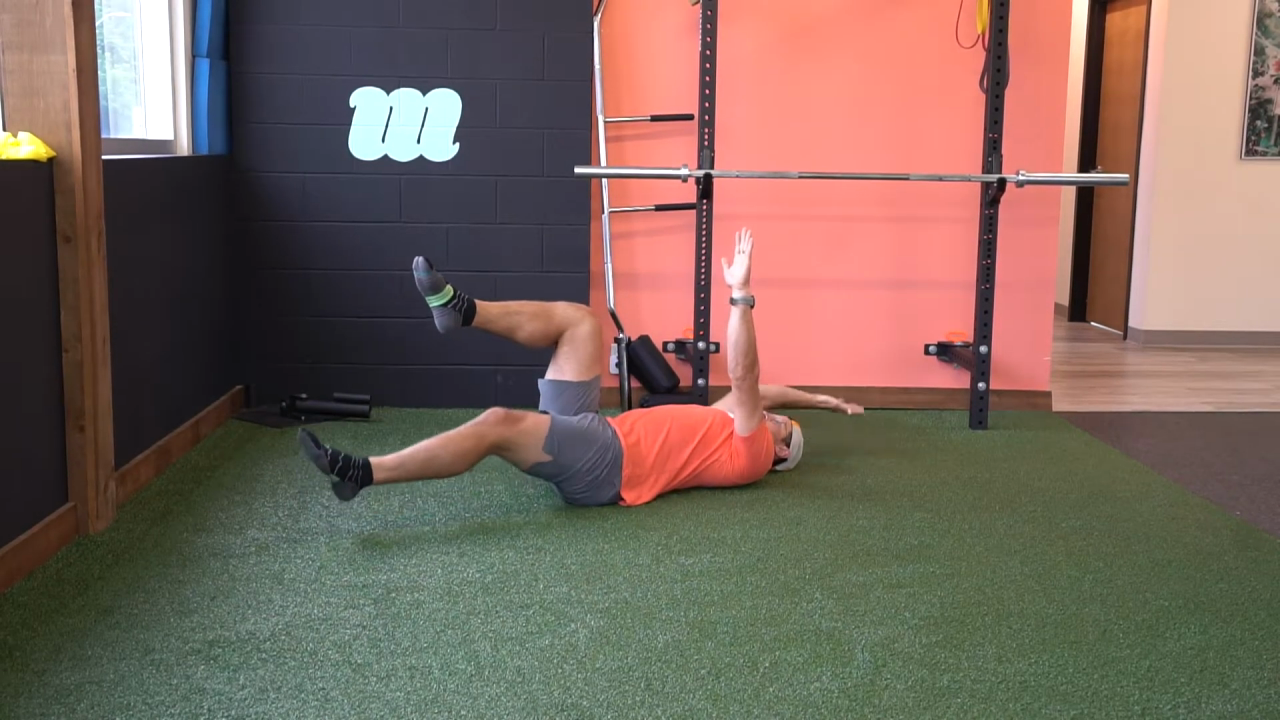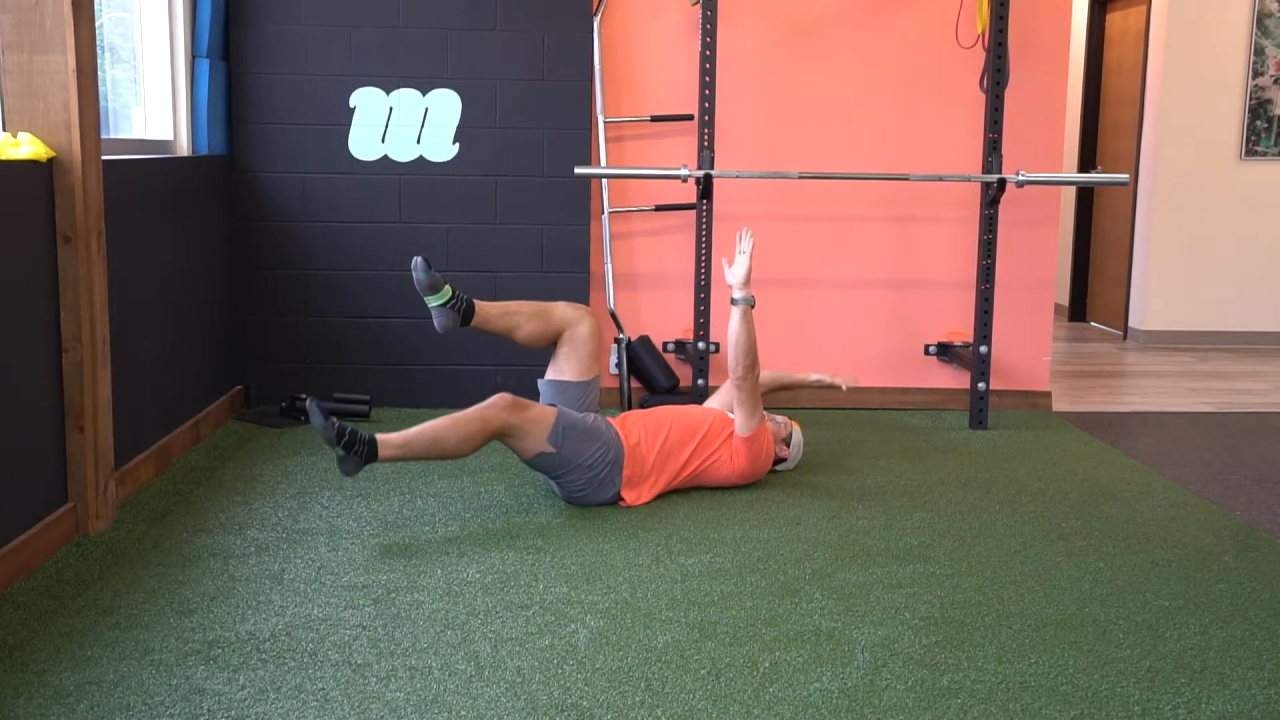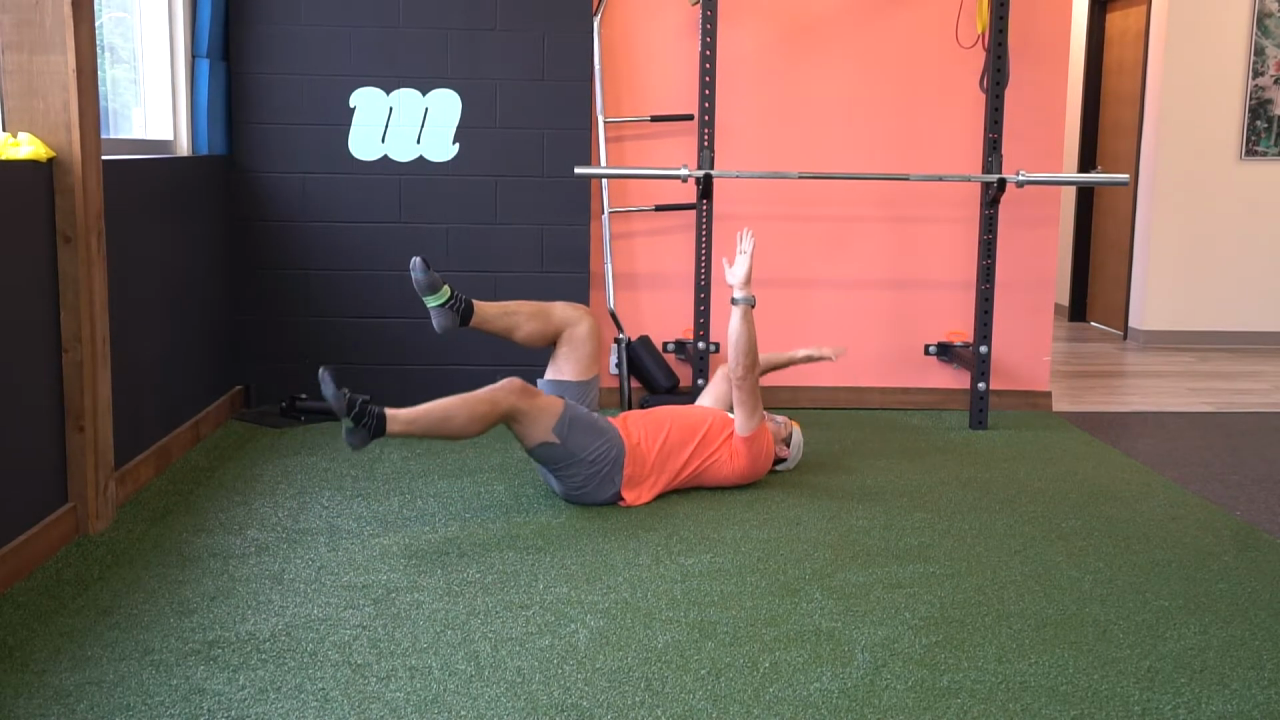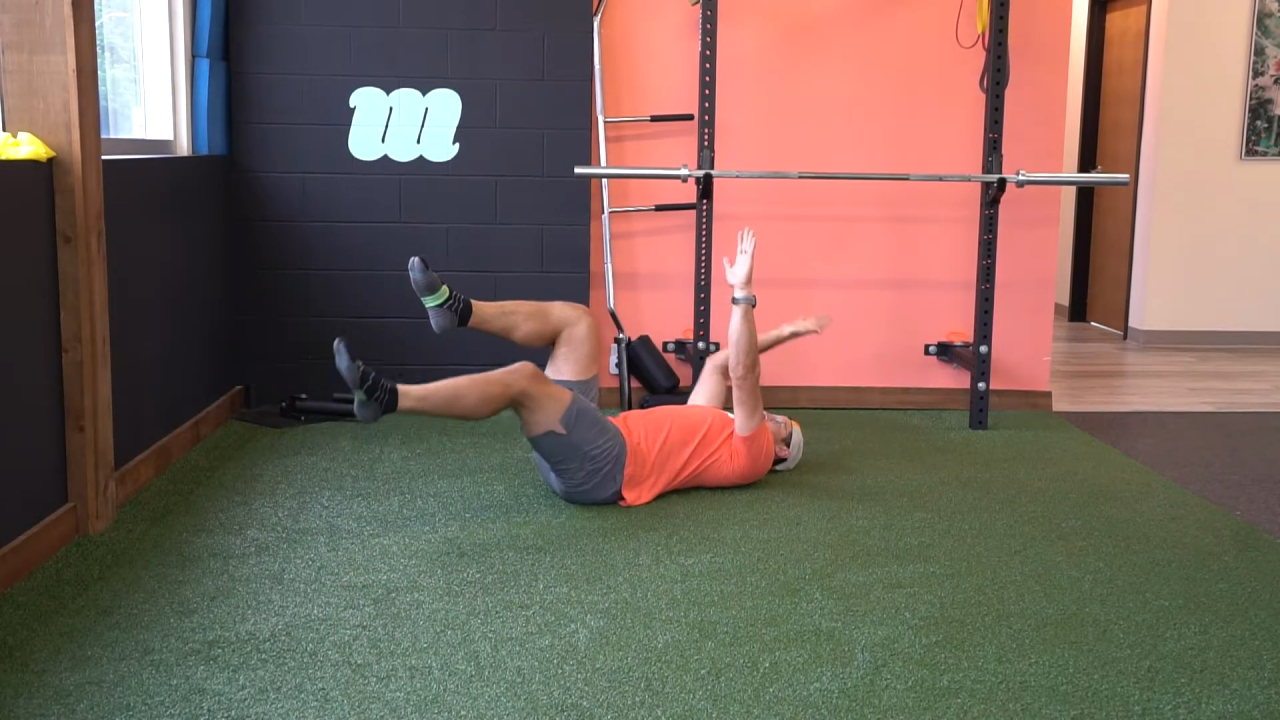
dt=0.1s
person 1, frame 1
left shoulder: (748, 454)
right shoulder: (722, 429)
left elbow: (747, 381)
right elbow: (751, 390)
left wrist: (741, 295)
right wrist: (816, 398)
left hip: (602, 467)
right hip: (585, 434)
left knee: (497, 424)
right knee: (578, 319)
left ankle: (359, 472)
right ankle: (460, 309)
person 1, frame 2
left shoulder: (748, 455)
right shoulder: (721, 428)
left elbow: (745, 378)
right elbow: (742, 383)
left wrist: (741, 294)
right wrist: (806, 376)
left hip: (601, 466)
right hip: (586, 432)
left knee: (504, 410)
right knee: (577, 319)
left ankle: (367, 448)
right ankle: (459, 309)
person 1, frame 3
left shoulder: (751, 452)
right shoulder: (719, 427)
left elbow: (742, 378)
right elbow: (728, 374)
left wrist: (741, 294)
right wrist: (797, 354)
left hip: (601, 468)
right hip: (581, 441)
left knee: (511, 390)
right knee: (575, 318)
left ankle: (375, 421)
right ankle: (458, 308)
person 1, frame 4
left shoulder: (751, 453)
right shoulder: (718, 428)
left elbow: (744, 376)
right elbow: (719, 364)
left wrist: (742, 294)
right wrist: (782, 332)
left hip: (602, 466)
right hip: (580, 438)
left knee: (522, 377)
right knee: (574, 319)
left ankle: (387, 396)
right ankle: (456, 309)
